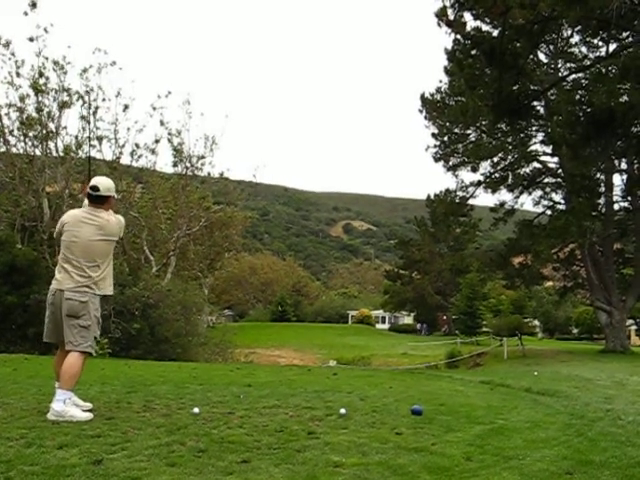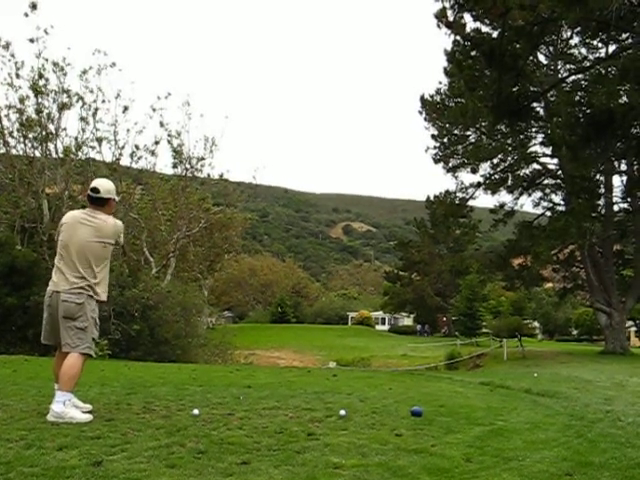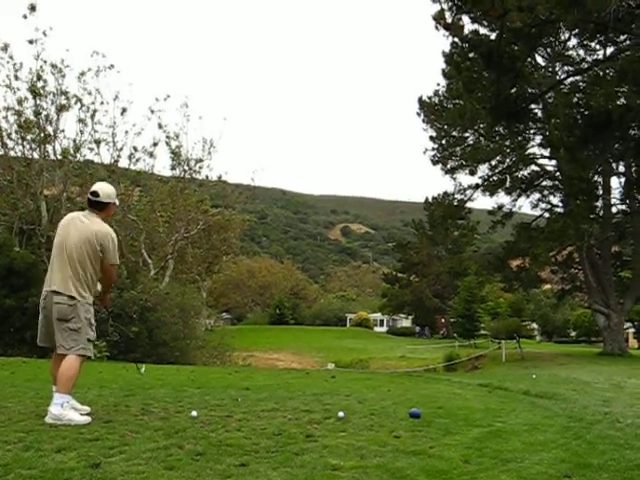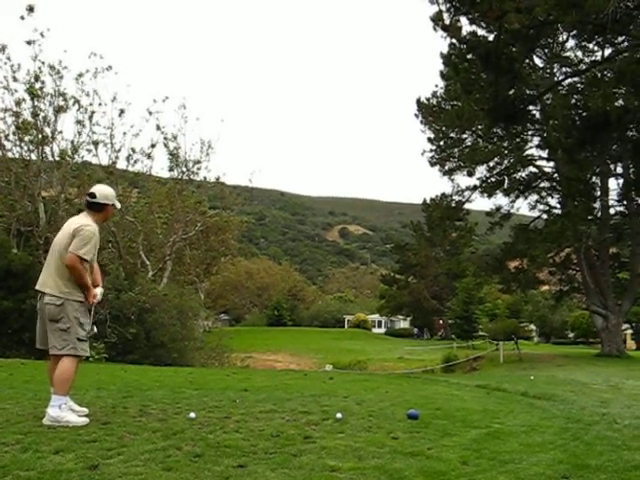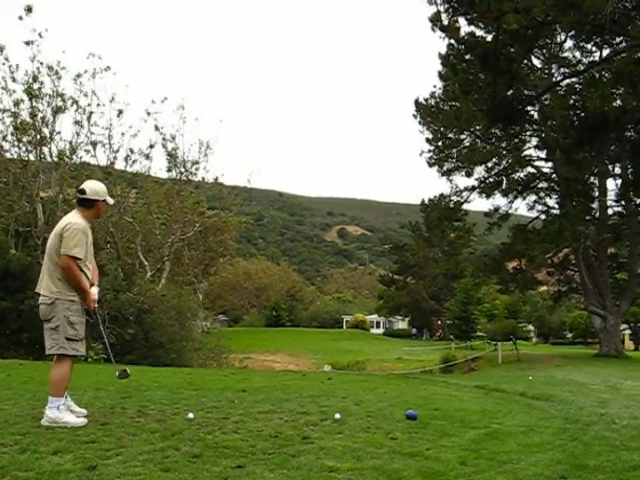
dt=0.3s
person 1, frame 1
left shoulder: (70, 216)
right shoulder: (116, 223)
right wrist: (101, 207)
left hip: (59, 290)
right hip: (83, 295)
left knee: (65, 346)
right knee: (79, 349)
left ankle: (63, 396)
right ankle: (60, 405)
person 1, frame 2
left shoulder: (69, 217)
right shoulder: (114, 226)
left hip: (56, 291)
right hip: (80, 297)
left knee: (63, 348)
right knee: (78, 350)
left ankle: (63, 397)
right ankle: (60, 406)
person 1, frame 3
left shoulder: (69, 218)
right shoulder: (106, 233)
right elbow: (109, 272)
right wrist: (105, 293)
left hip: (52, 292)
right hip: (75, 299)
left knee: (60, 350)
right knee: (76, 352)
left ankle: (61, 399)
right ankle: (59, 408)
person 1, frame 4
left shoulder: (77, 220)
right shoulder: (89, 229)
right elbow: (71, 262)
left wrist: (97, 287)
right wrist: (88, 288)
left hip: (50, 294)
right hip: (66, 298)
left knee: (58, 352)
right knee: (71, 353)
left ankle: (60, 401)
right ankle: (56, 410)
person 1, frame 5
left shoulder: (77, 223)
right shoulder: (76, 226)
left elbow: (88, 260)
right elbow: (67, 264)
left wrist: (93, 287)
right wrist: (86, 292)
left hip: (62, 297)
right hip: (62, 299)
left knee: (63, 353)
right knee: (64, 354)
left ankle: (62, 402)
right ankle: (54, 411)
